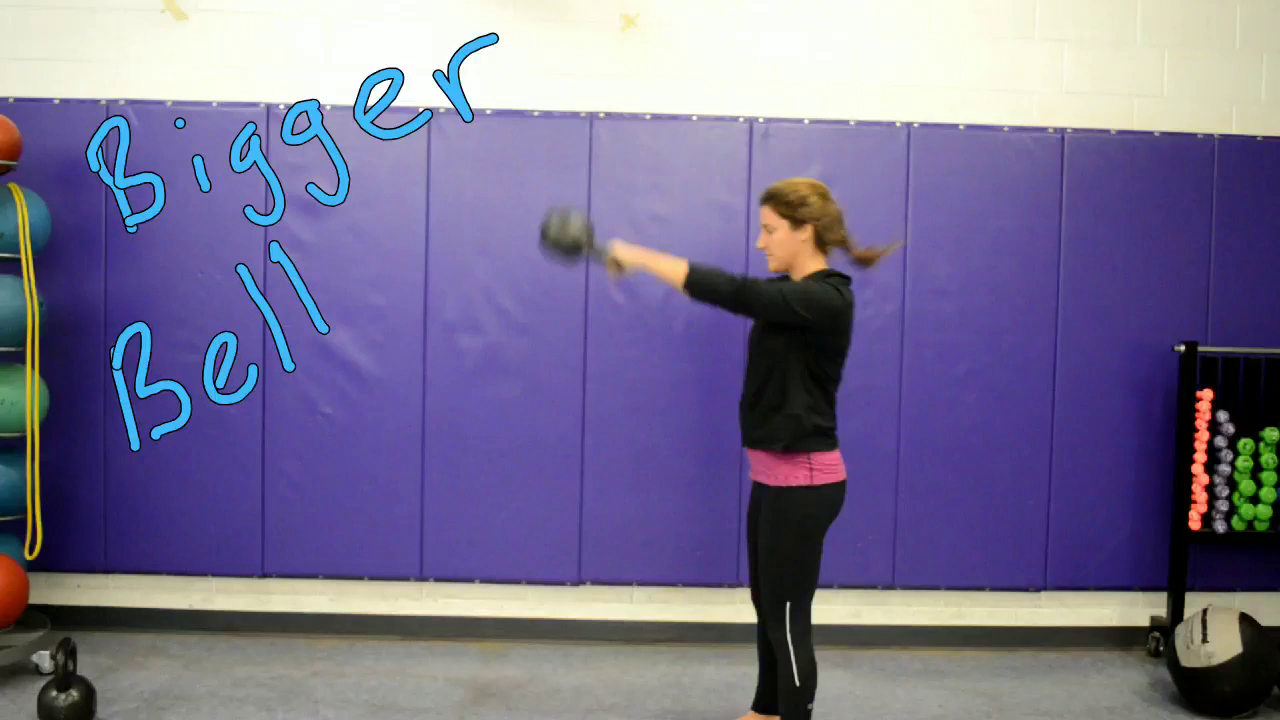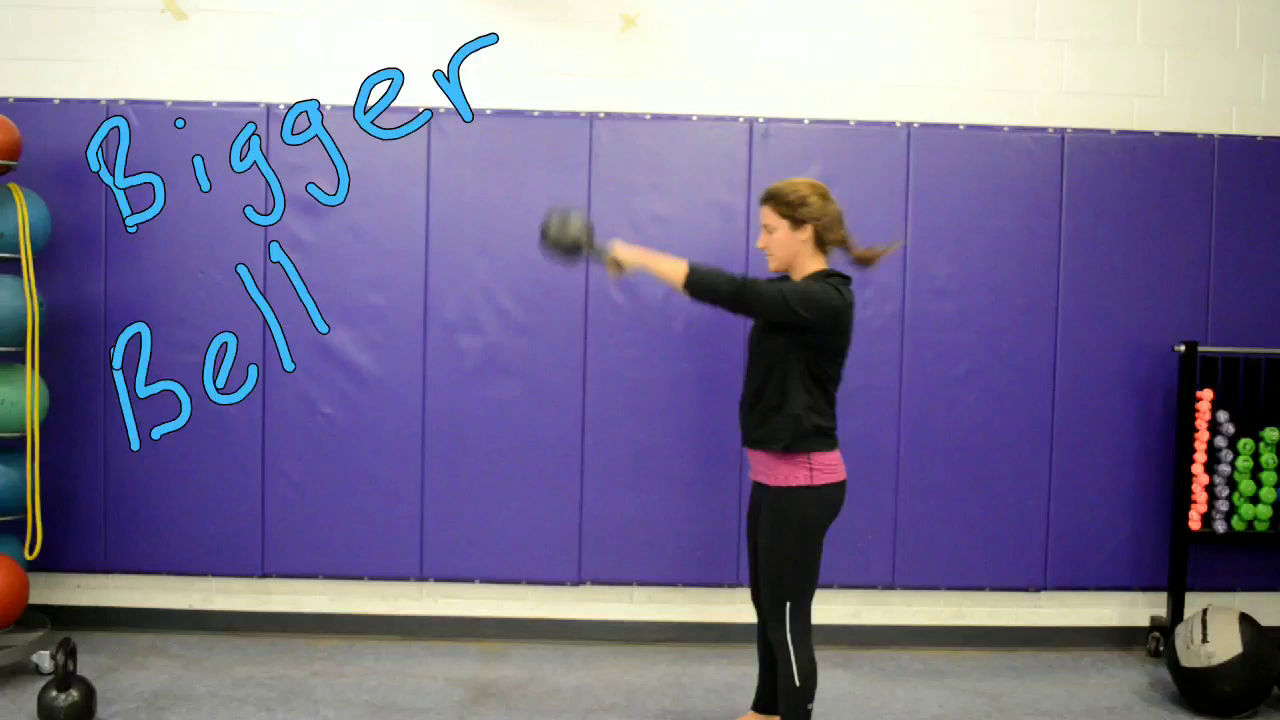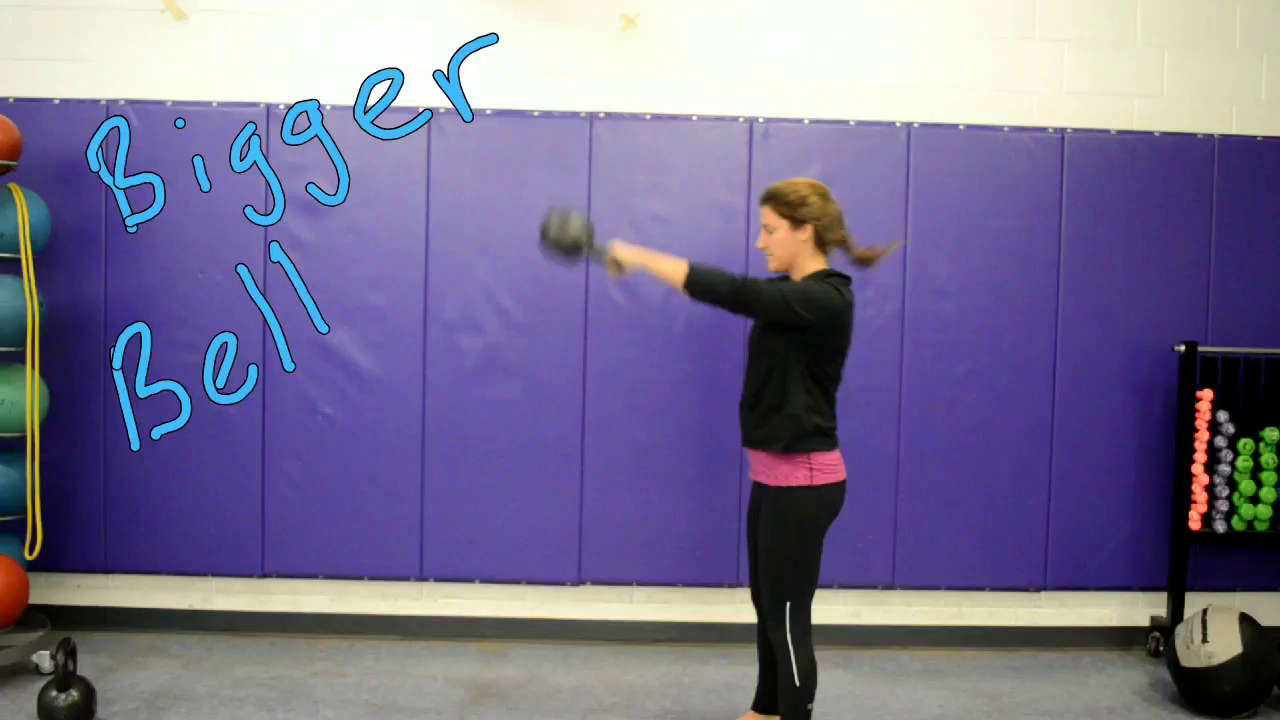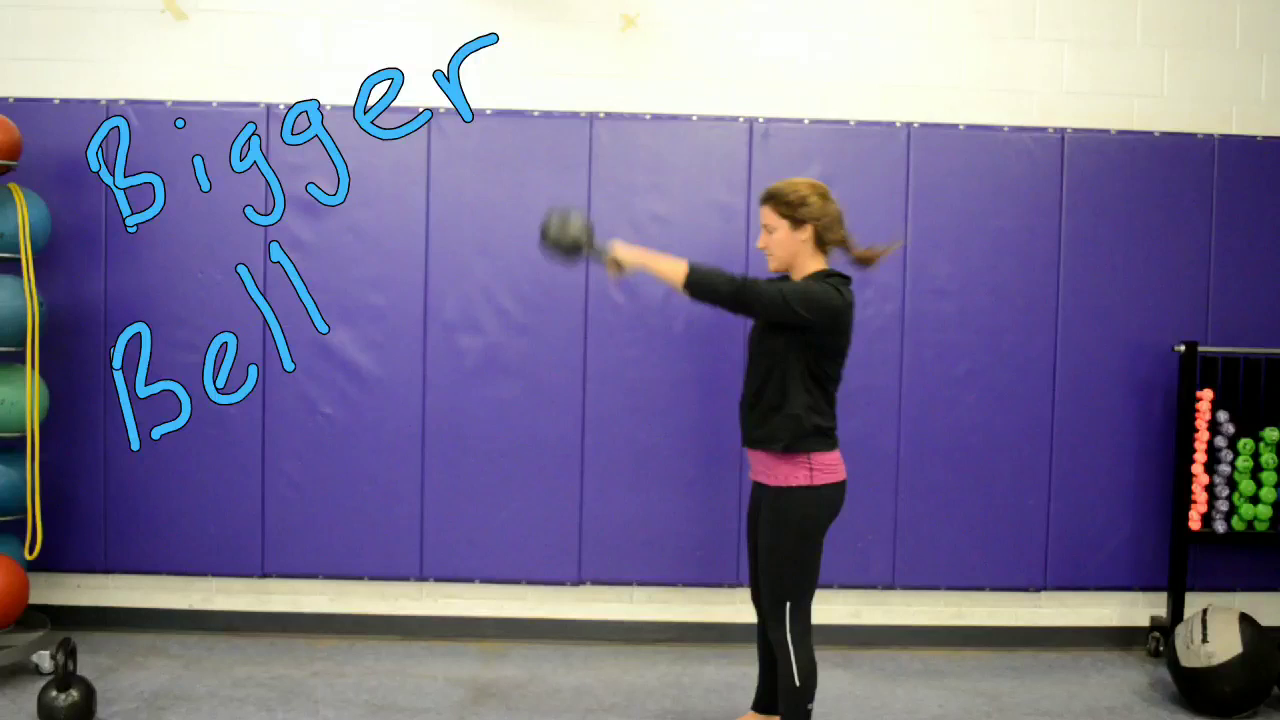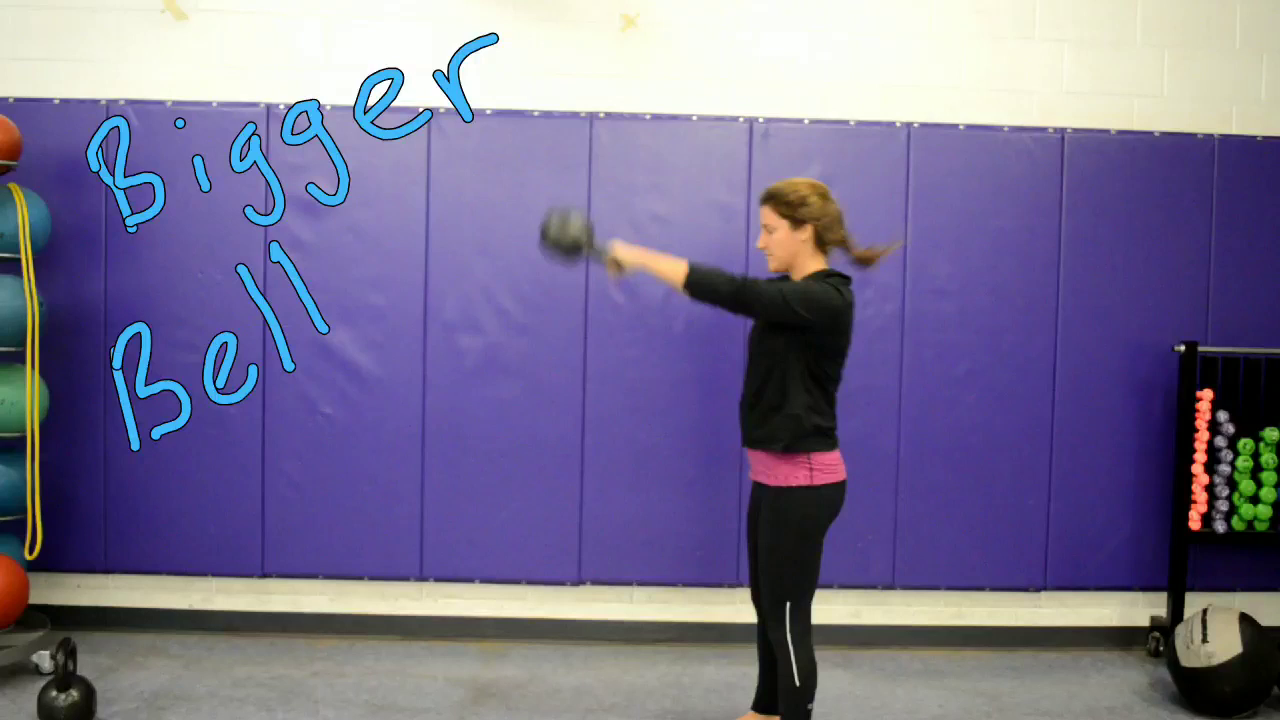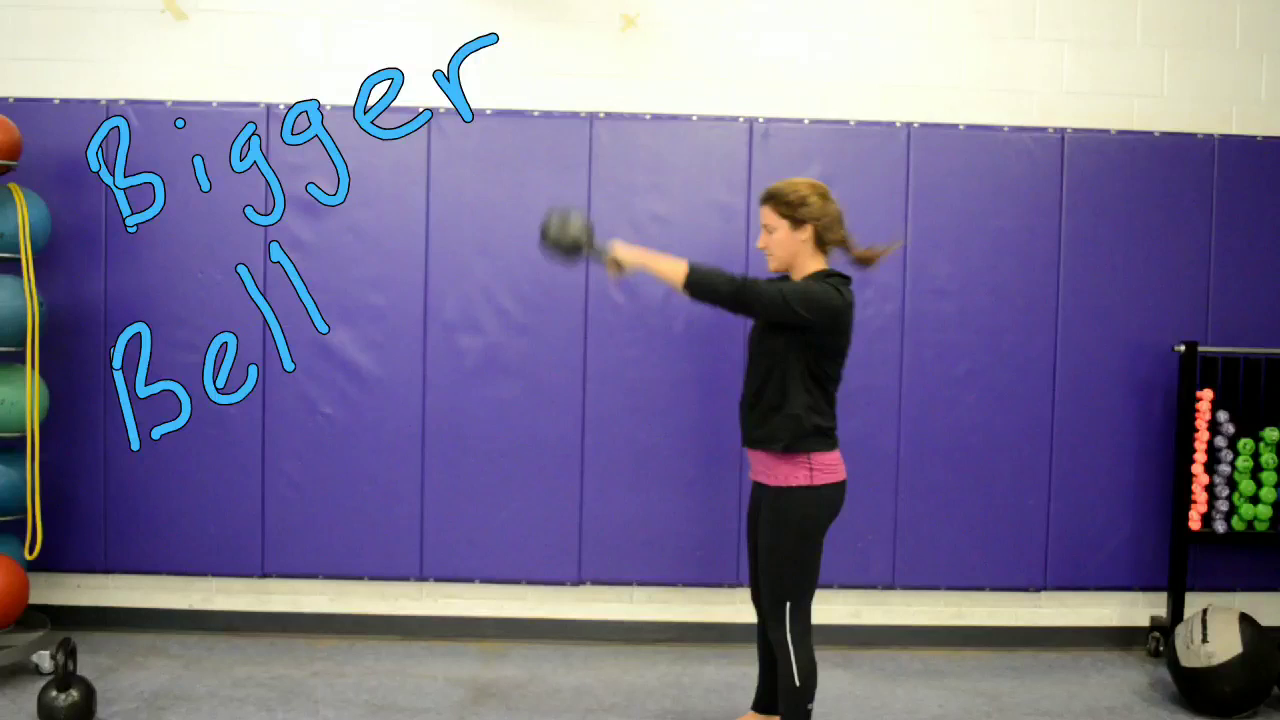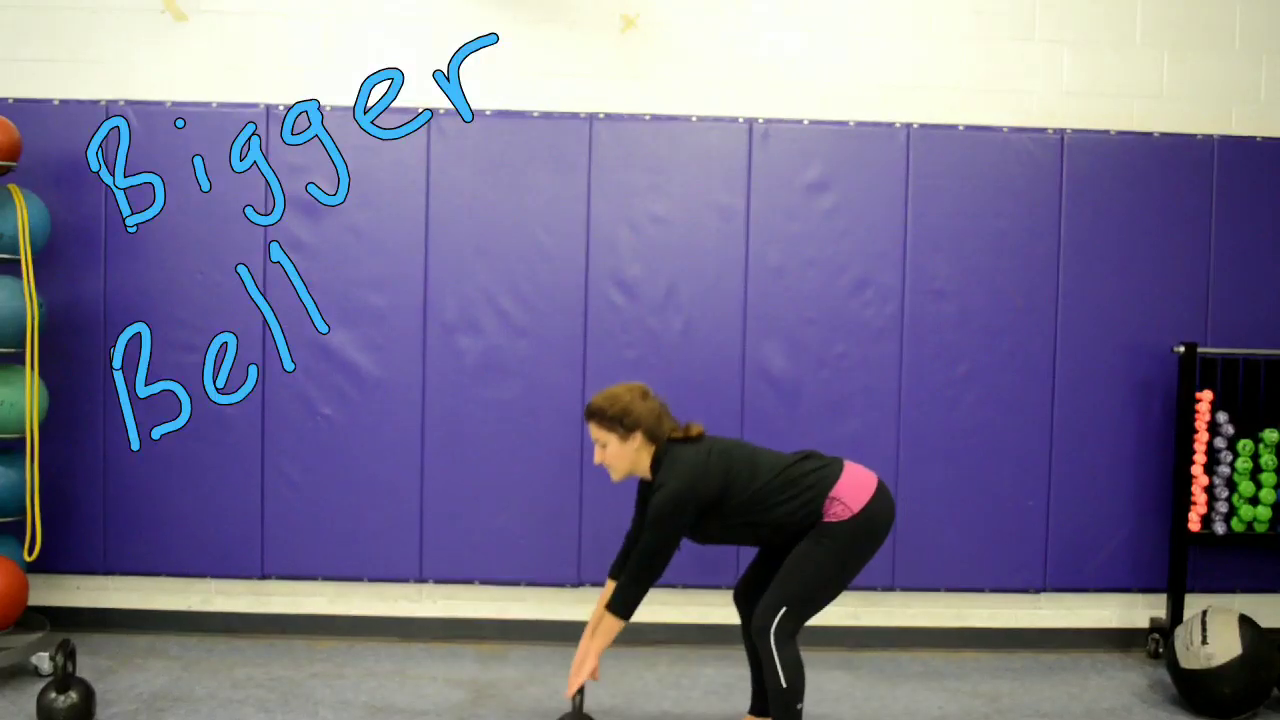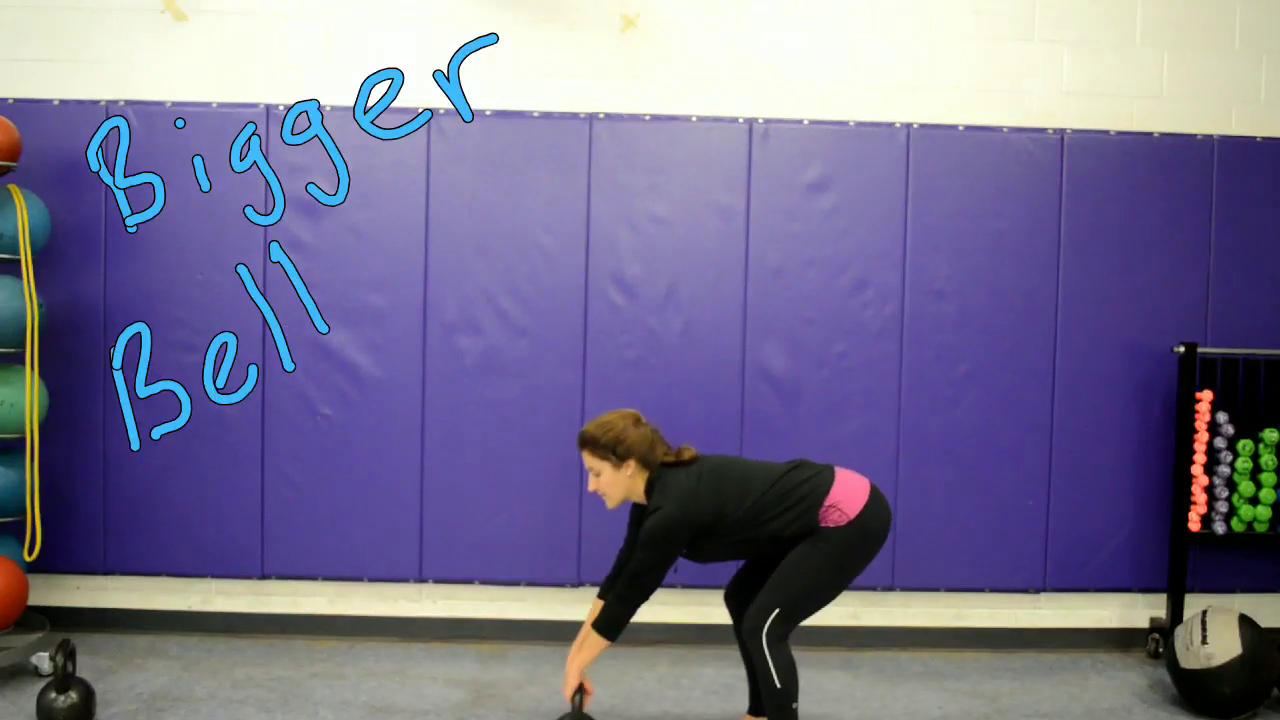
dt=0.4s
person 1, frame 1
left shoulder: (825, 300)
right shoulder: (788, 292)
left elbow: (733, 293)
right elbow: (736, 291)
left wrist: (641, 257)
right wrist: (642, 261)
left hip: (803, 482)
right hip: (775, 475)
left knee: (787, 618)
right knee: (767, 604)
person 1, frame 2
left shoulder: (825, 300)
right shoulder: (788, 292)
left elbow: (732, 293)
right elbow: (737, 292)
left wrist: (641, 256)
right wrist: (642, 261)
left hip: (803, 481)
right hip: (775, 475)
left knee: (787, 618)
right knee: (767, 604)
person 1, frame 3
left shoulder: (825, 300)
right shoulder: (789, 293)
left elbow: (733, 293)
right elbow: (737, 292)
left wrist: (641, 256)
right wrist: (640, 260)
left hip: (803, 481)
right hip: (774, 475)
left knee: (787, 617)
right knee: (767, 604)
person 1, frame 4
left shoulder: (825, 300)
right shoulder: (790, 293)
left elbow: (733, 293)
right elbow: (738, 293)
left wrist: (640, 256)
right wrist: (640, 260)
left hip: (803, 481)
right hip: (773, 475)
left knee: (787, 617)
right knee: (767, 603)
person 1, frame 5
left shoulder: (826, 300)
right shoulder: (791, 292)
left elbow: (734, 293)
right elbow: (736, 292)
left wrist: (639, 255)
right wrist: (640, 259)
left hip: (803, 482)
right hip: (774, 476)
left knee: (786, 616)
right knee: (767, 605)
person 1, frame 6
left shoulder: (823, 301)
right shoulder: (790, 293)
left elbow: (731, 291)
left wrist: (637, 259)
left hip: (806, 481)
left knee: (787, 614)
right knee: (769, 601)
person 1, frame 7
left shoulder: (679, 484)
right shoulder: (665, 470)
left elbow: (641, 576)
right elbow: (631, 559)
left wrist: (592, 652)
right wrist: (588, 638)
left hip: (855, 511)
right hip: (827, 508)
left knee: (773, 624)
right knee: (750, 599)
person 1, frame 8
left shoulder: (673, 509)
right shoulder: (659, 489)
left elbow: (630, 595)
right elbow: (621, 578)
left wrist: (577, 665)
right wrist: (576, 654)
left hip: (851, 518)
right hip: (827, 510)
left knee: (764, 627)
right knee: (741, 600)
